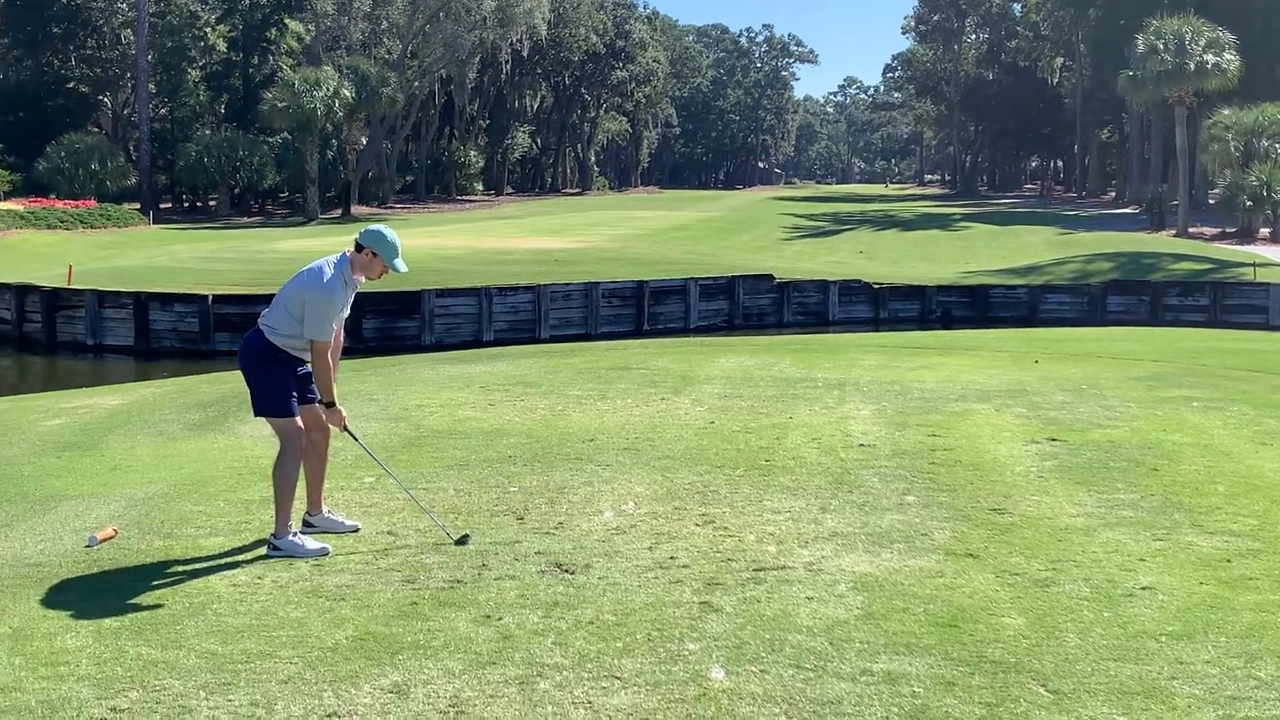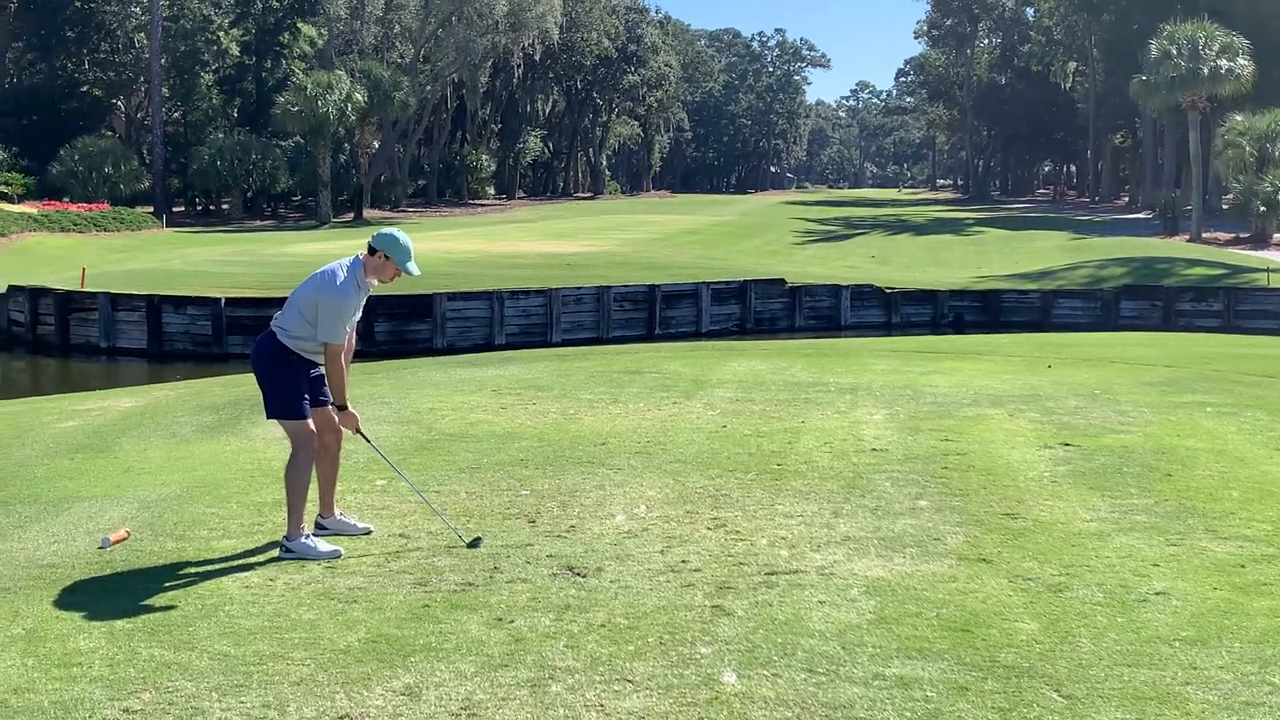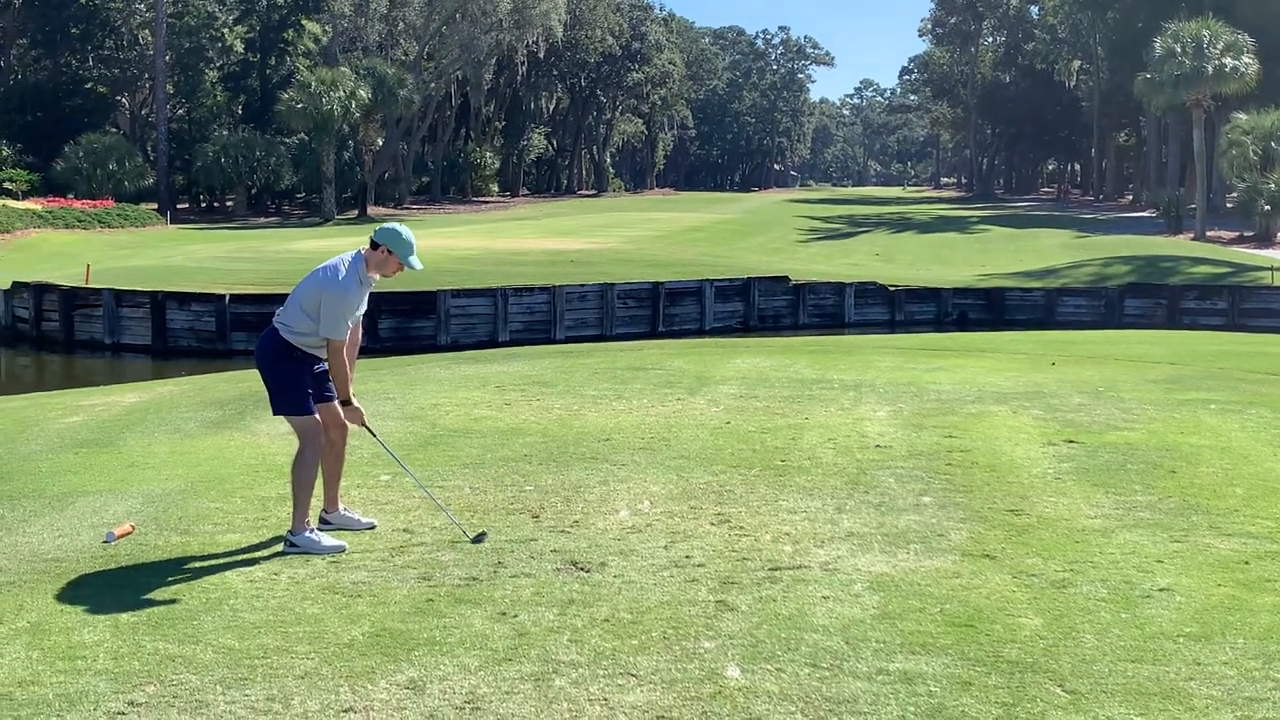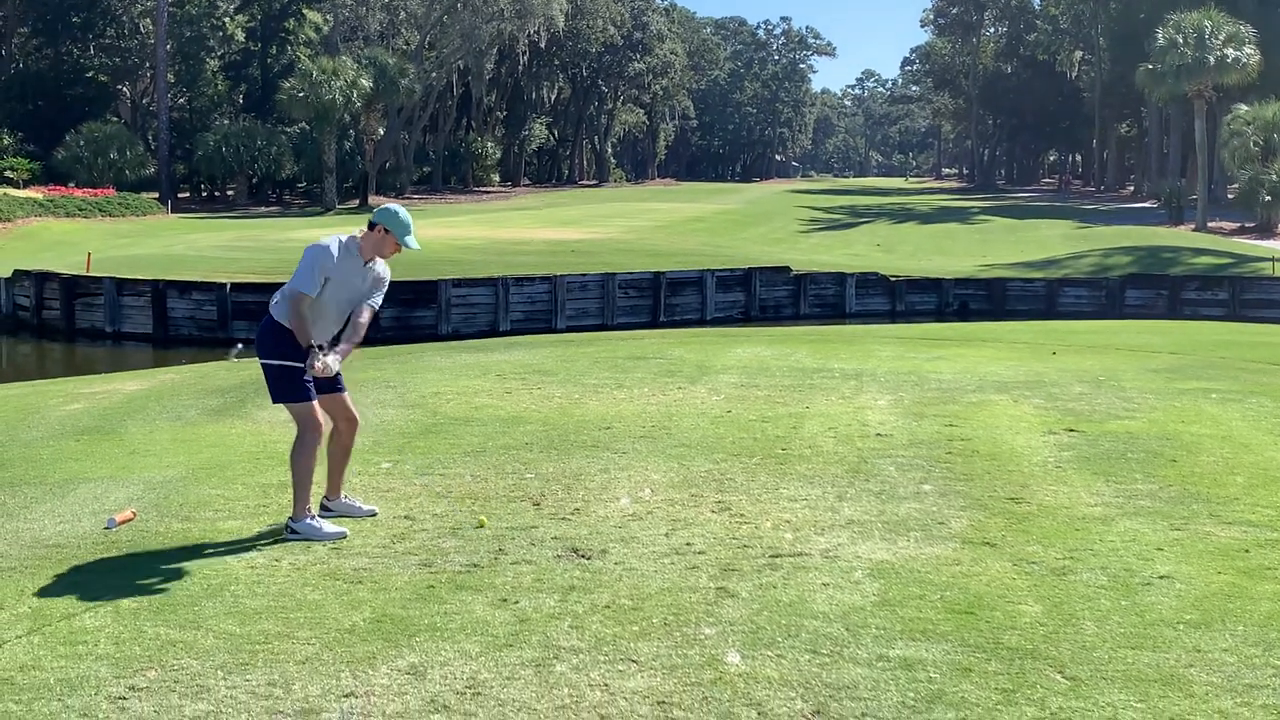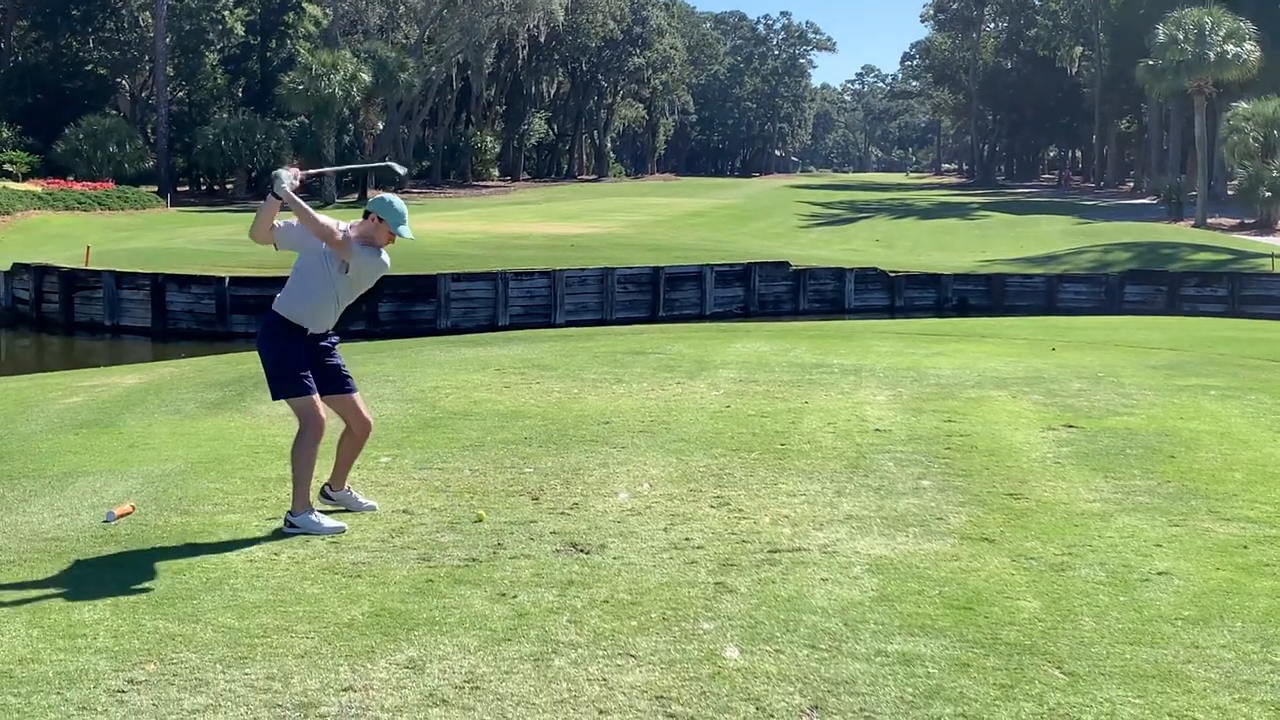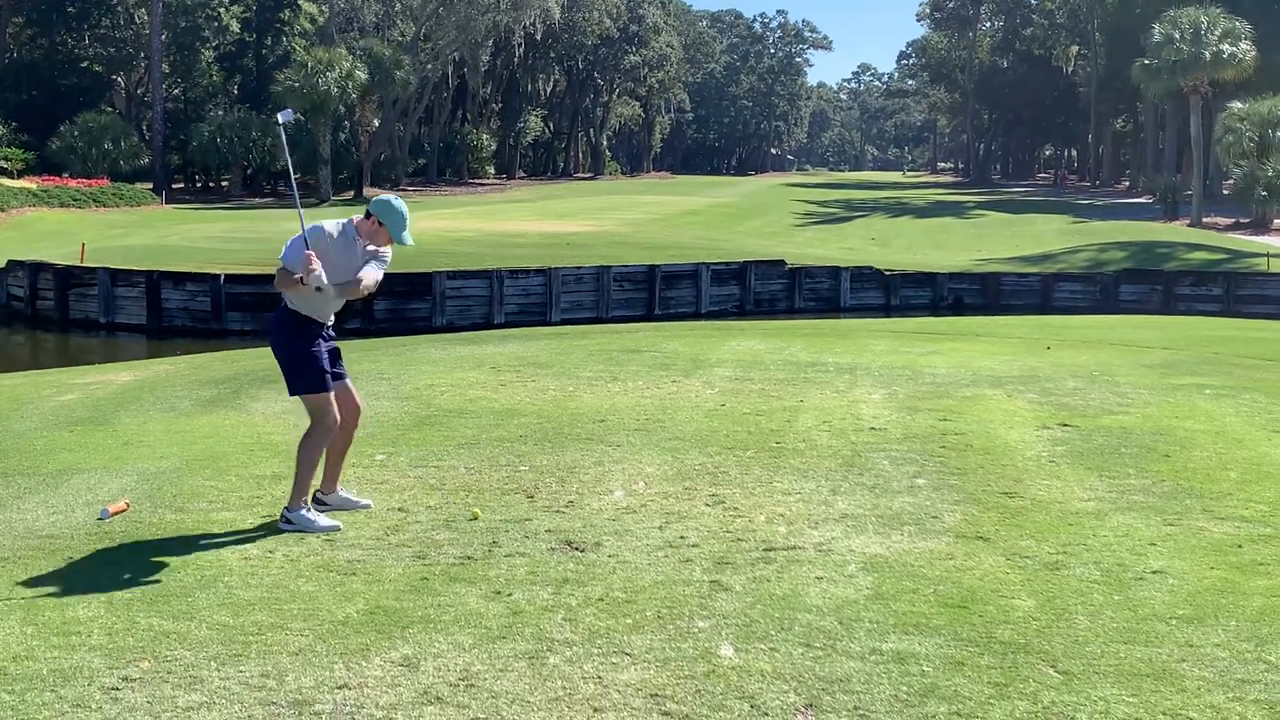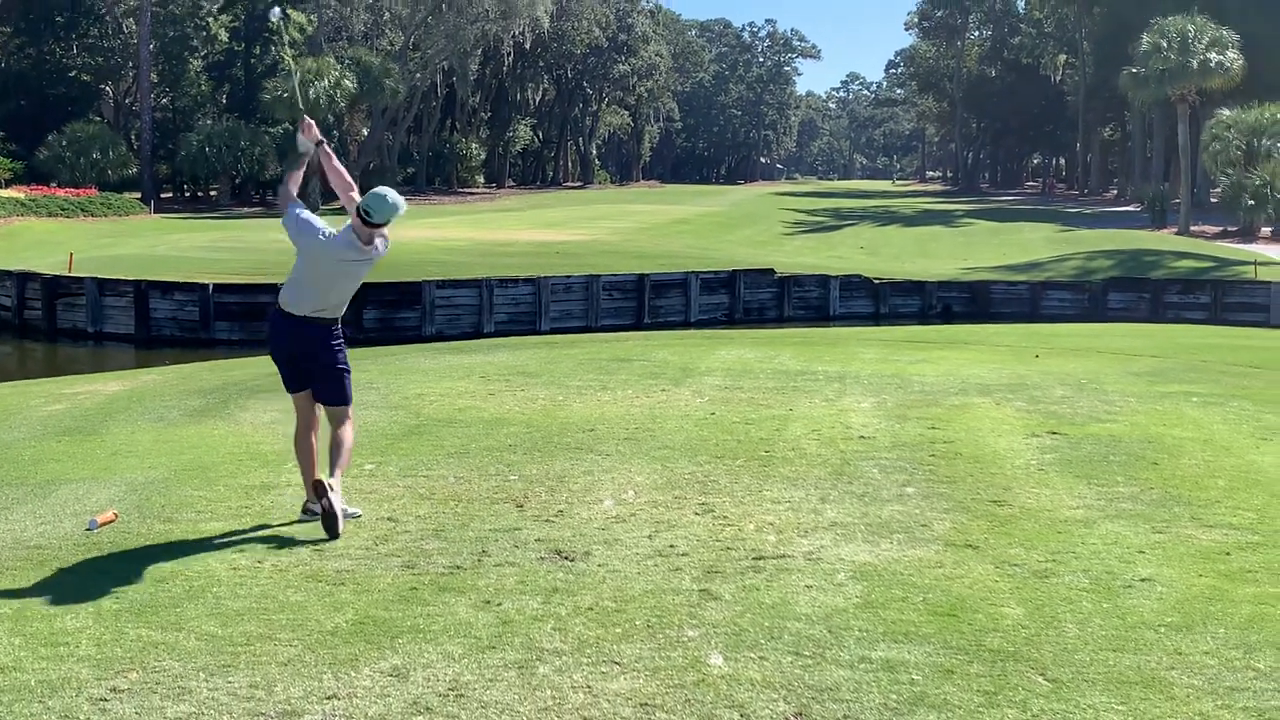
dt=0.3s
person 1, frame 1
left shoulder: (349, 276)
right shoulder: (327, 286)
left elbow: (336, 336)
right elbow: (320, 354)
left wrist: (330, 393)
right wrist: (330, 403)
left hip: (290, 355)
right hip: (265, 355)
left knee: (319, 431)
right knee: (295, 440)
left ankle: (316, 514)
right ankle: (282, 535)
person 1, frame 2
left shoulder: (361, 278)
right shoulder: (340, 289)
left elbow: (348, 339)
right elbow: (334, 356)
left wrist: (341, 397)
right wrist: (343, 406)
left hip: (302, 358)
right hip: (277, 357)
left knee: (331, 434)
right knee: (307, 442)
left ankle: (328, 516)
right ankle: (294, 537)
person 1, frame 3
left shoulder: (366, 275)
right shoulder: (342, 284)
left elbow: (353, 334)
right elbow: (336, 352)
left wrist: (347, 390)
right wrist: (348, 401)
left hip: (306, 353)
right hip: (281, 352)
left knee: (337, 429)
right knee: (314, 438)
left ankle: (332, 510)
right ankle: (299, 532)
person 1, frame 4
left shoulder: (380, 273)
right shoulder: (326, 252)
left elbow: (360, 321)
right elbow: (296, 307)
left wrist: (336, 356)
right wrist: (311, 352)
left hip: (316, 345)
right hip: (282, 338)
left knee: (347, 421)
right knee: (312, 424)
left ankle: (334, 498)
right ankle: (300, 518)
person 1, frame 5
left shoulder: (377, 261)
right shoulder: (314, 229)
left elbow: (332, 239)
right elbow: (258, 234)
left wrist: (290, 195)
right wrist: (277, 194)
left hip: (320, 341)
right hip: (282, 334)
left knee: (361, 423)
right knee: (315, 420)
left ankle: (336, 488)
right ankle: (299, 513)
person 1, frame 6
left shoulder: (378, 254)
right shoulder: (319, 233)
left elbow: (362, 287)
right elbow: (282, 282)
left wrist: (328, 286)
right wrist: (305, 279)
left hip: (320, 331)
right hip: (294, 328)
left knee: (350, 411)
right knee: (327, 420)
left ankle: (328, 491)
right ankle: (295, 508)
person 1, frame 7
left shoulder: (315, 238)
right shoulder: (377, 251)
left elbow: (286, 197)
right elbow: (348, 192)
left wrist: (308, 151)
right wrist: (321, 145)
left hip: (283, 329)
right hip: (322, 336)
left knee: (306, 418)
right knee: (341, 420)
left ankle: (315, 499)
right ankle: (331, 487)
